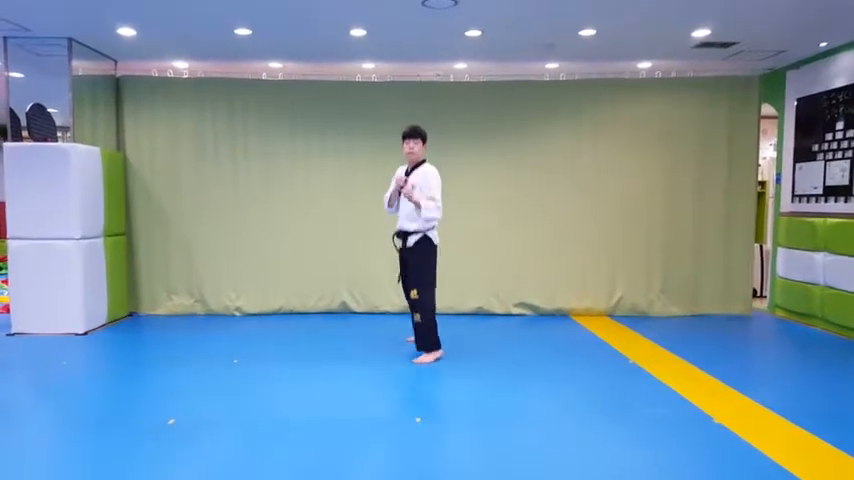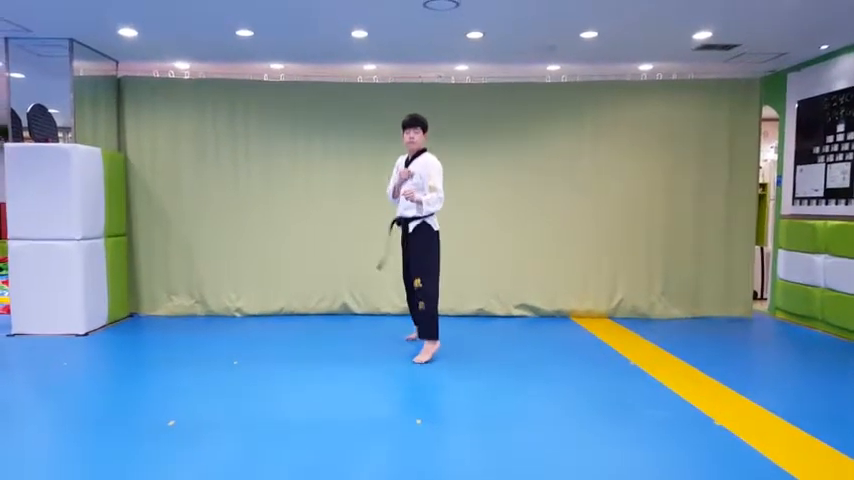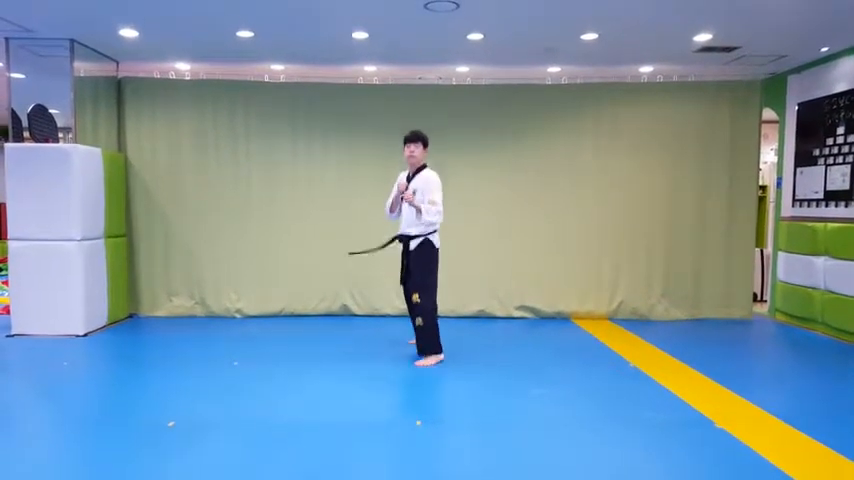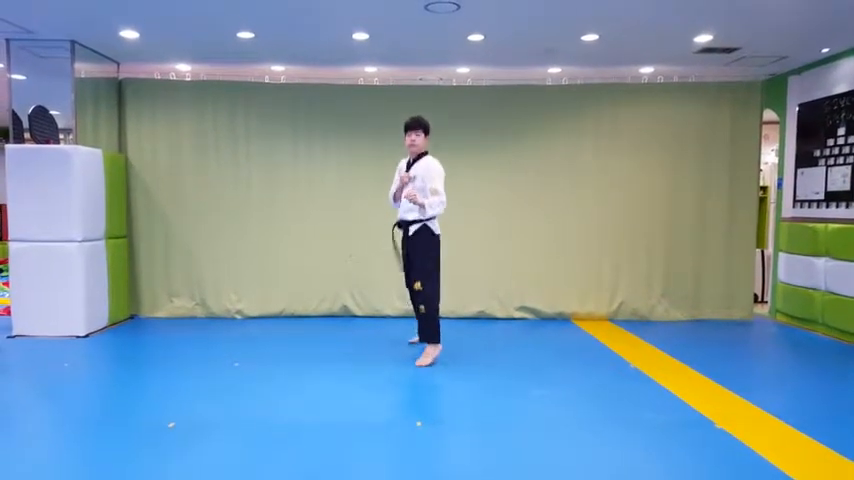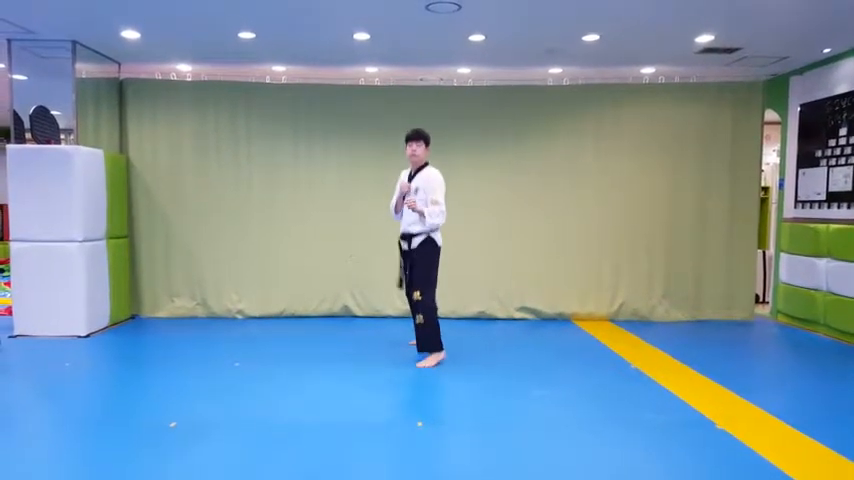
dt=0.2s
person 1, frame 1
left shoulder: (430, 173)
right shoulder: (401, 172)
left elbow: (435, 210)
right elbow: (389, 207)
left wrist: (417, 201)
right wrist: (396, 189)
left hip: (423, 240)
right hip: (406, 239)
left knee: (421, 292)
right knee: (411, 289)
left ankle: (432, 348)
right ankle: (421, 333)
person 1, frame 2
left shoulder: (430, 162)
right shoulder: (401, 162)
left elbow: (437, 200)
right elbow: (393, 198)
left wrist: (417, 198)
right wrist: (399, 181)
left hip: (425, 228)
right hip: (408, 228)
left knee: (425, 282)
right knee: (411, 280)
left ankle: (431, 340)
right ankle: (422, 328)
person 1, frame 3
left shoulder: (430, 178)
right shoulder: (403, 177)
left elbow: (437, 214)
right elbow: (391, 213)
left wrist: (418, 206)
right wrist: (398, 196)
left hip: (425, 243)
right hip: (409, 243)
left knee: (423, 296)
right knee: (411, 293)
left ankle: (434, 351)
right ankle: (423, 336)
person 1, frame 4
left shoulder: (431, 165)
right shoulder: (403, 165)
left elbow: (439, 203)
right elbow: (394, 202)
left wrist: (419, 201)
right wrist: (400, 186)
left hip: (425, 232)
right hip: (408, 231)
left knee: (425, 285)
right knee: (414, 284)
left ankle: (433, 345)
right ankle: (426, 332)
person 1, frame 5
left shoulder: (433, 176)
right shoulder: (405, 176)
left elbow: (439, 214)
right elbow: (396, 213)
left wrist: (420, 210)
right wrist: (401, 196)
left hip: (426, 242)
right hip: (409, 242)
left knee: (422, 294)
right knee: (413, 292)
left ankle: (435, 350)
right ankle: (424, 336)
